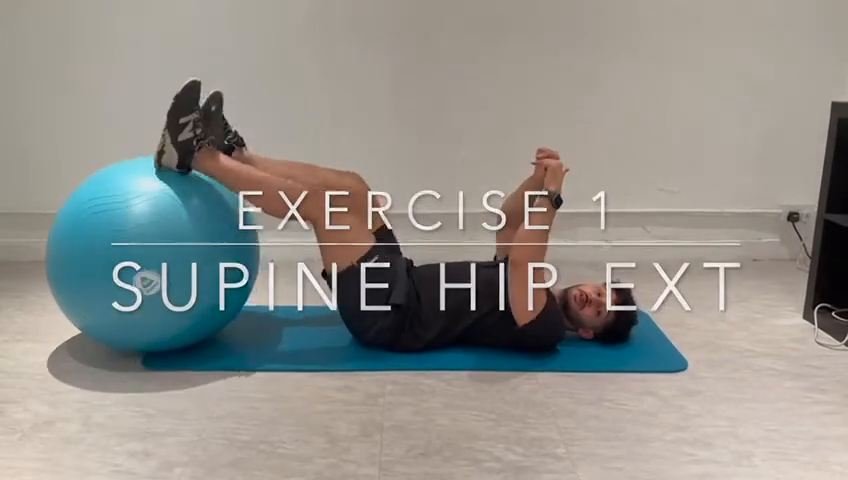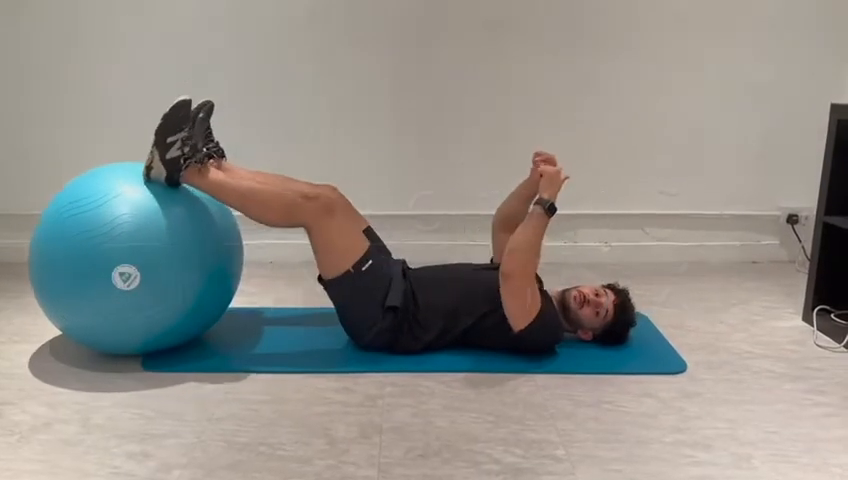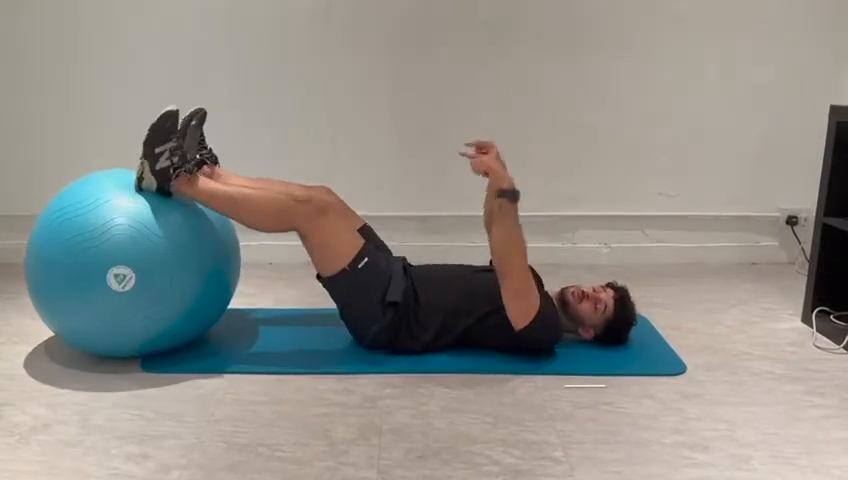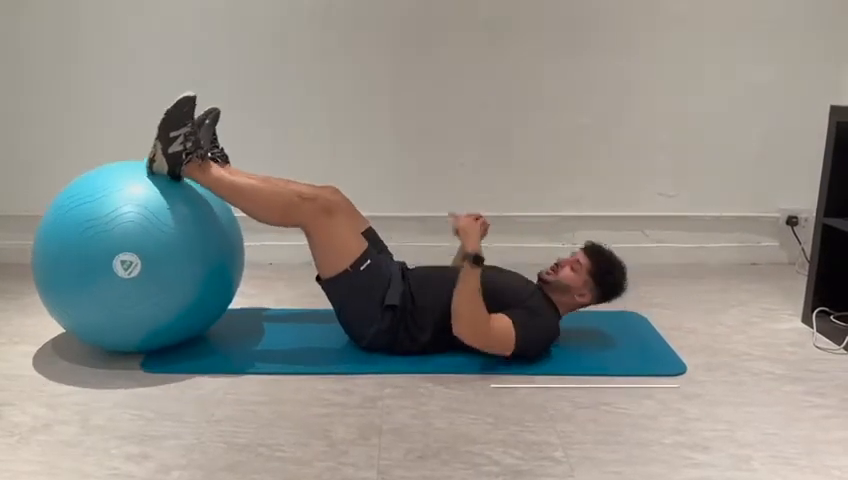
dt=0.5s
person 1, frame 1
left shoulder: (544, 326)
right shoulder: (537, 291)
left elbow: (522, 260)
right elbow: (508, 225)
left wrist: (552, 198)
right wrist: (538, 179)
left hip: (388, 315)
right hip: (399, 285)
left knee: (321, 199)
right knee: (347, 185)
left ankle: (197, 155)
right ankle: (231, 152)
person 1, frame 2
left shoulder: (542, 330)
right shoulder: (532, 298)
left elbow: (512, 269)
right elbow: (503, 228)
left wrist: (546, 204)
right wrist: (535, 183)
left hip: (386, 318)
right hip: (396, 286)
left knee: (318, 205)
right knee: (323, 198)
left ankle: (186, 170)
right ankle: (212, 163)
person 1, frame 3
left shoulder: (541, 328)
right shoulder: (533, 291)
left elbow: (508, 263)
left wrist: (505, 189)
right wrist: (496, 180)
left hip: (389, 316)
right hip: (398, 286)
left knee: (310, 206)
right knee: (317, 197)
left ankle: (176, 180)
right ankle: (205, 170)
person 1, frame 4
left shoulder: (539, 329)
right shoulder: (531, 295)
left elbow: (466, 329)
left wrist: (472, 252)
right wrist: (468, 250)
left hip: (385, 319)
right hip: (399, 288)
left knee: (317, 205)
right knee: (326, 199)
left ankle: (188, 164)
right ankle: (214, 165)
